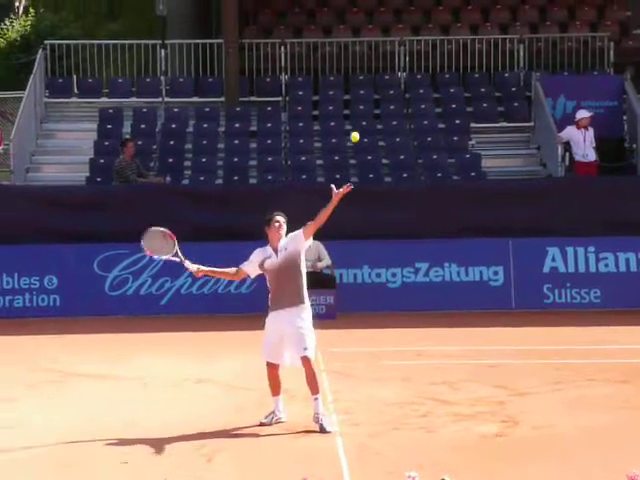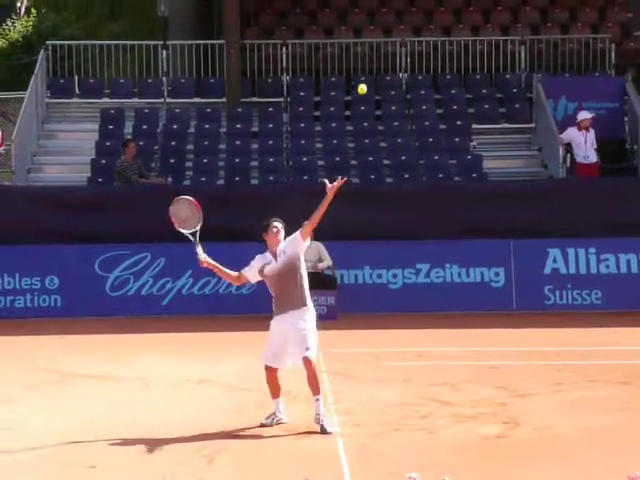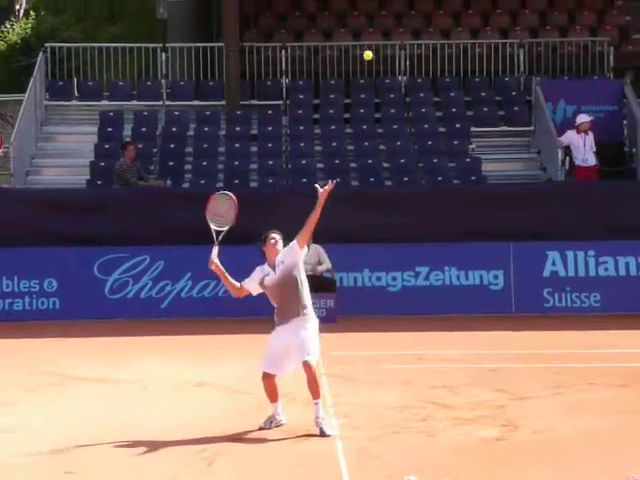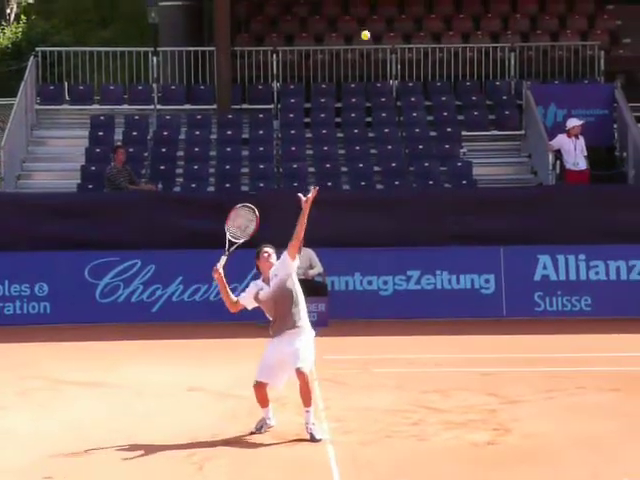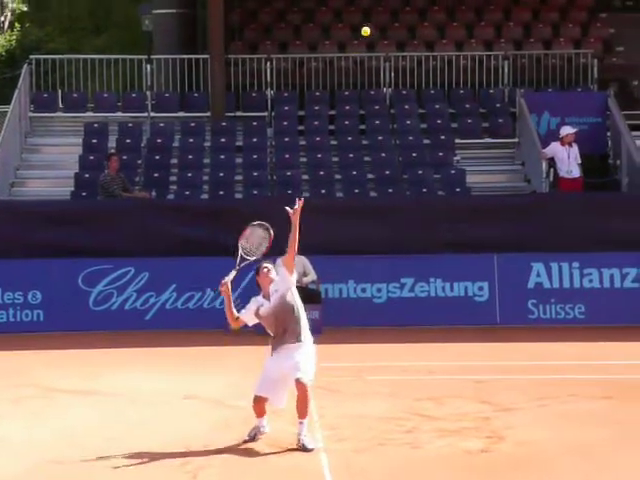
dt=0.1s
person 1, frame 1
left shoulder: (296, 240)
right shoulder: (260, 256)
left elbow: (316, 223)
right elbow: (237, 274)
left wrist: (334, 201)
right wrist: (205, 270)
left hip: (299, 313)
right hip: (276, 315)
left knee: (307, 360)
right knee: (272, 366)
left ankle: (318, 413)
right ankle: (277, 411)
person 1, frame 2
left shoulder: (293, 244)
right shoulder: (260, 261)
left elbow: (312, 222)
right elbow: (237, 279)
left wrist: (329, 195)
right wrist: (212, 265)
left hip: (302, 316)
right hip: (280, 319)
left knee: (309, 362)
right knee: (270, 369)
left ankle: (319, 414)
right ankle: (278, 412)
person 1, frame 3
left shoulder: (292, 253)
right shoulder: (261, 274)
left elbow: (309, 228)
right elbow: (238, 291)
left wrist: (321, 200)
right wrist: (219, 269)
left hip: (304, 324)
right hip: (282, 328)
left knee: (309, 366)
right knee: (268, 376)
left ankle: (319, 417)
right ankle: (277, 414)
person 1, frame 4
left shoulder: (285, 267)
right shoulder: (255, 289)
left elbow: (297, 239)
right elbow: (232, 306)
left wrist: (306, 208)
right wrist: (221, 281)
left hip: (300, 335)
right hip: (278, 340)
left knee: (303, 375)
right knee: (259, 385)
left ankle: (310, 423)
right ankle: (267, 418)
person 1, frame 5
left shoulder: (285, 282)
right shoulder: (256, 305)
left elbow: (291, 251)
right elbow: (234, 323)
left wrist: (295, 221)
right wrist: (227, 296)
left hip: (301, 348)
right hip: (279, 353)
left knee: (302, 385)
right knee: (258, 400)
left ankle: (302, 434)
right ankle: (261, 425)
